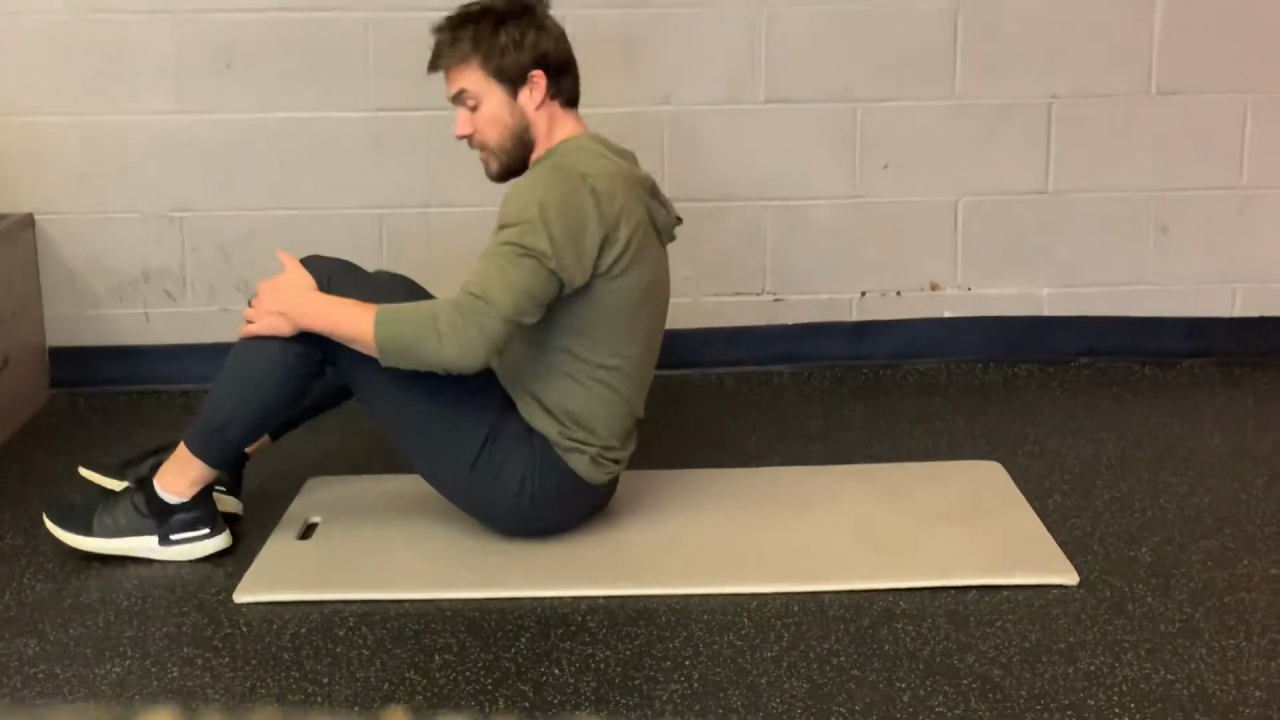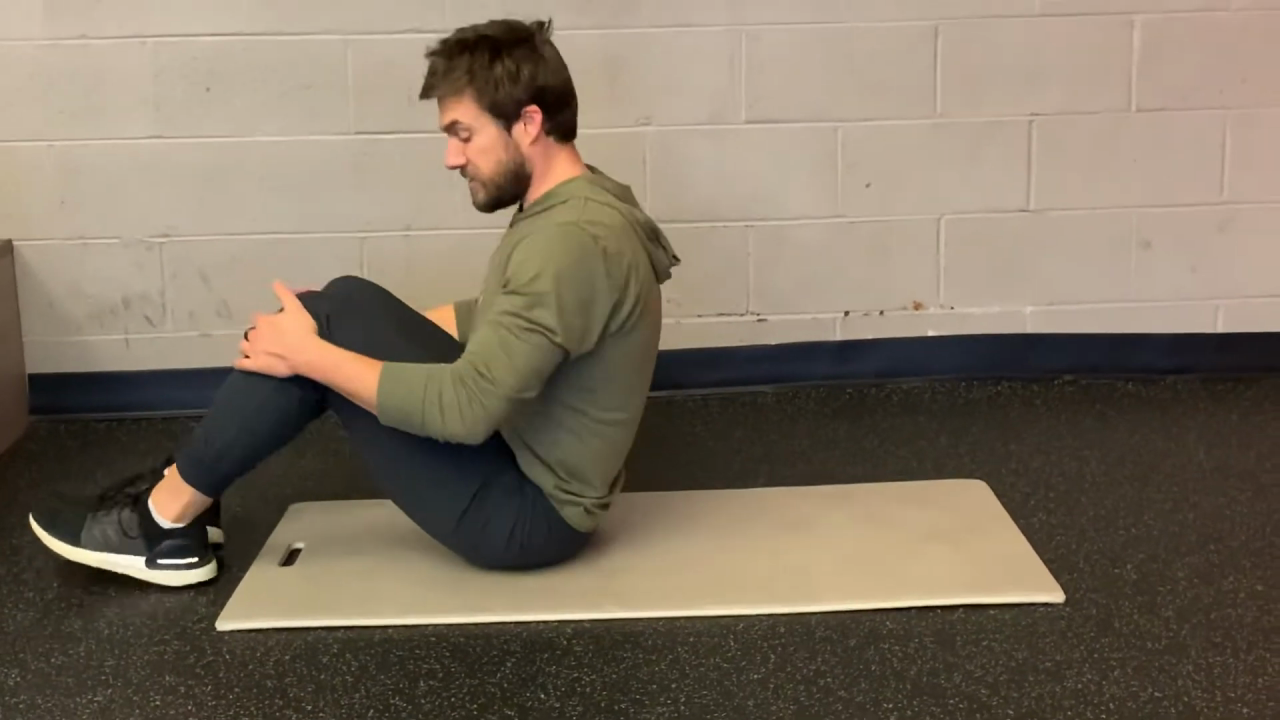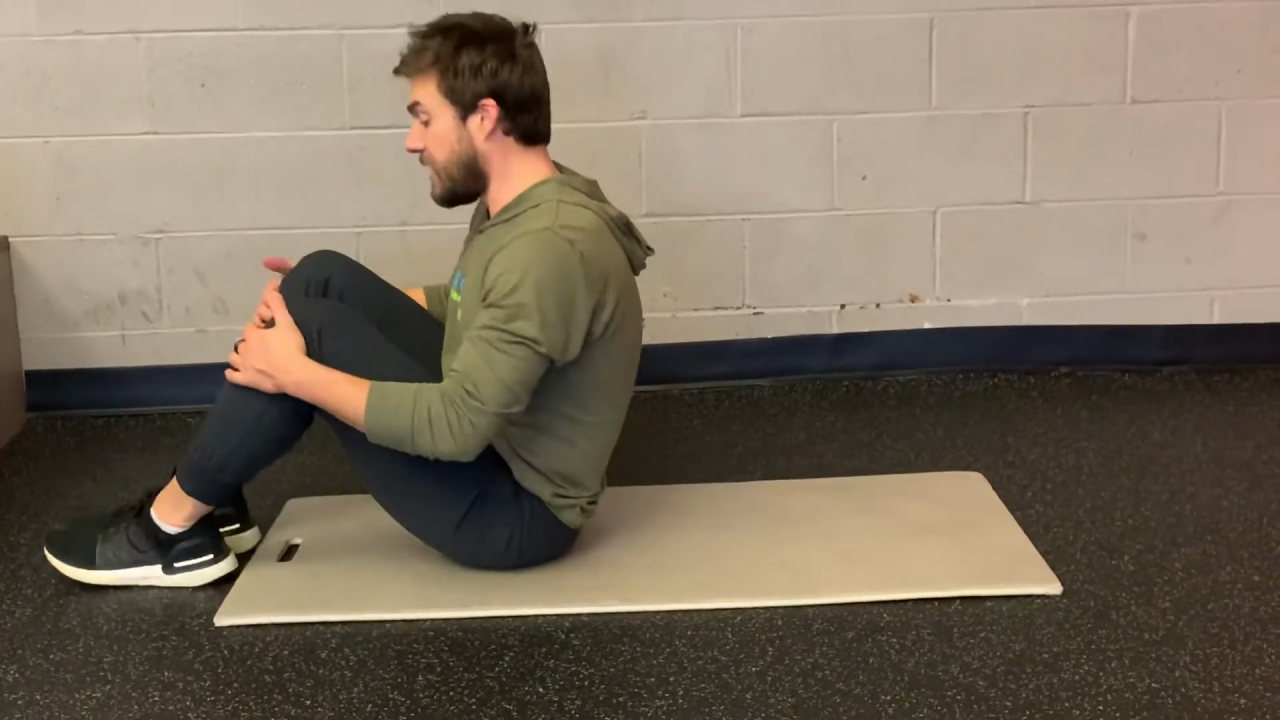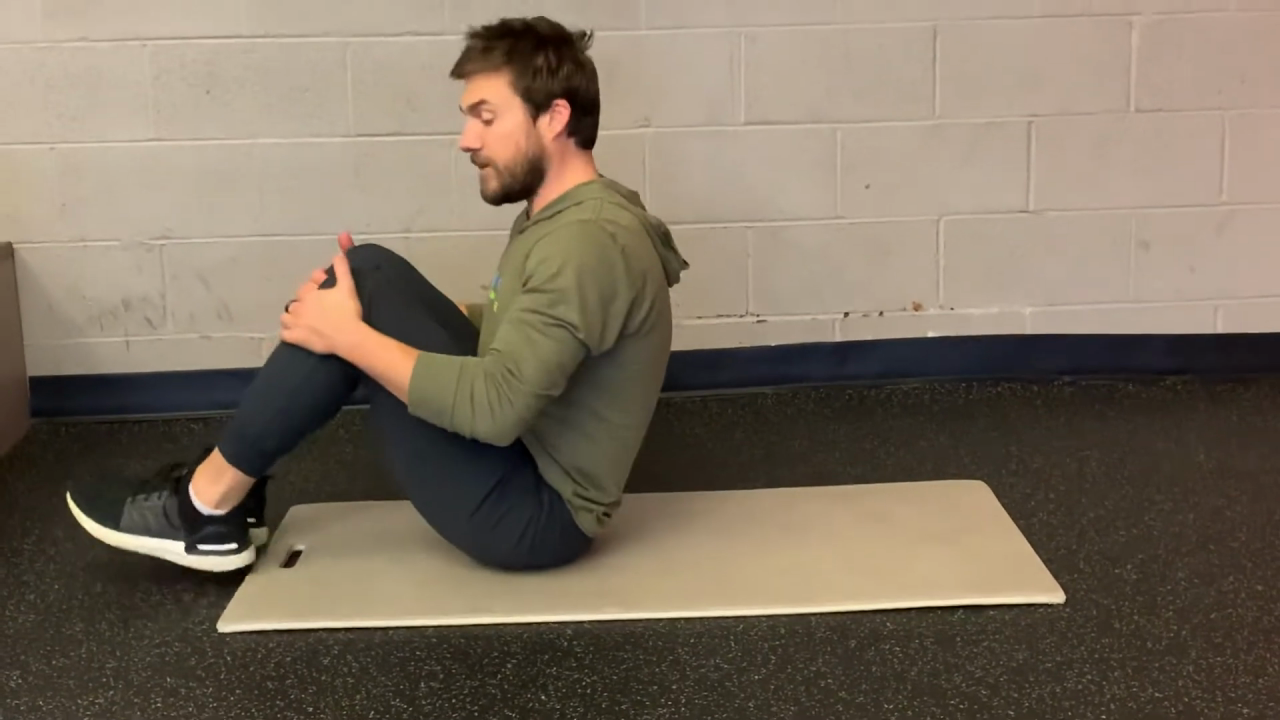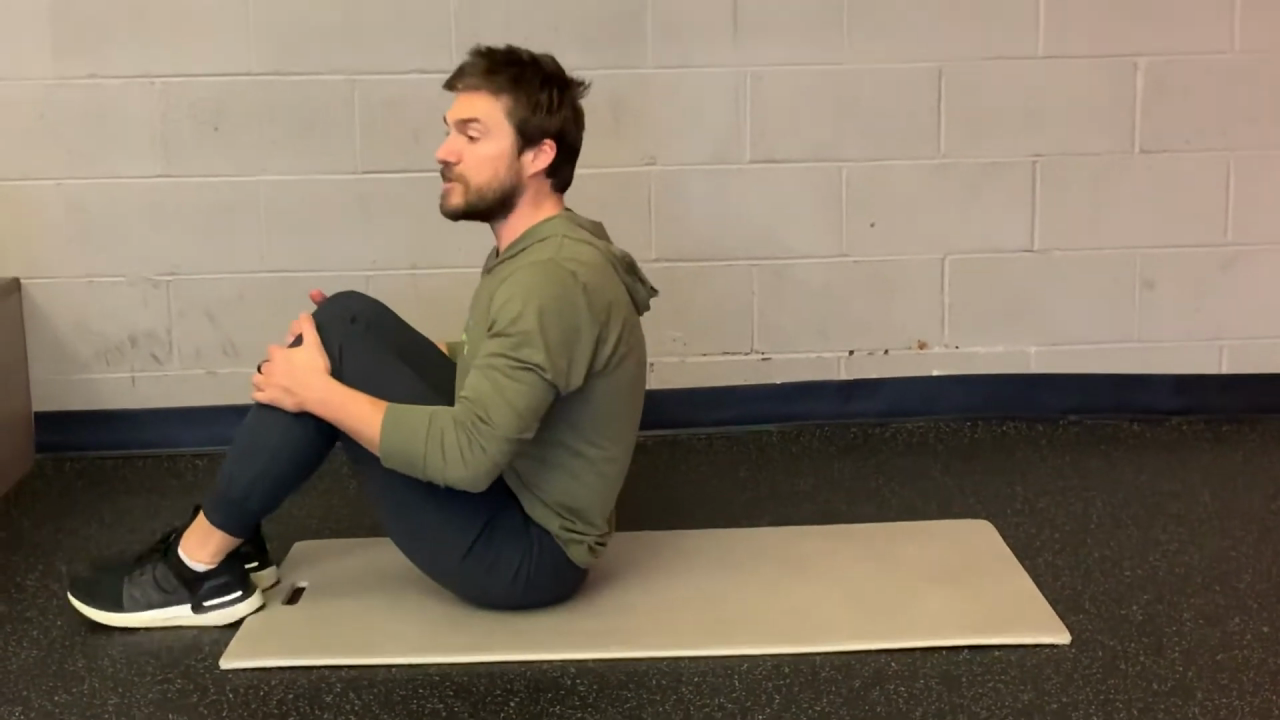
dt=0.5s
person 1, frame 1
left shoulder: (563, 186)
right shoulder: (597, 172)
left elbow: (464, 339)
left wrist: (310, 309)
left hip: (538, 476)
right hip: (569, 458)
left knee: (323, 286)
right knee: (386, 298)
left ankle: (174, 502)
right ankle: (218, 458)
person 1, frame 2
left shoulder: (573, 240)
right shoulder: (573, 207)
left elbow: (465, 408)
right elbow: (495, 324)
left wrist: (311, 353)
right wrist: (344, 323)
left hip: (527, 514)
right hip: (527, 464)
left knee: (326, 326)
right knee: (352, 298)
left ankle: (167, 522)
right ankle: (188, 482)
person 1, frame 3
left shoulder: (551, 246)
right shoulder: (516, 205)
left elbow: (457, 427)
right elbow: (466, 310)
left wrist: (296, 373)
right wrist: (325, 303)
left hip: (517, 514)
right hip: (493, 442)
left knee: (313, 332)
right knee: (323, 278)
left ankle: (171, 529)
right ankle: (209, 500)
person 1, frame 4
left shoulder: (590, 242)
right shoulder: (562, 215)
left elbow: (494, 407)
right elbow: (502, 326)
left wrist: (347, 334)
right wrist: (364, 302)
left hip: (531, 514)
right hip: (519, 459)
left knee: (353, 312)
right knee: (366, 271)
left ankle: (205, 508)
right ankle: (231, 489)
person 1, frame 5
left shoulder: (553, 279)
right shoulder: (529, 251)
left elbow: (469, 454)
right elbow: (485, 364)
left wrist: (318, 392)
right wrist: (341, 345)
left hip: (527, 551)
right hip: (510, 492)
left knee: (335, 354)
right knee: (347, 318)
left ankle: (200, 568)
right ankle: (227, 538)
